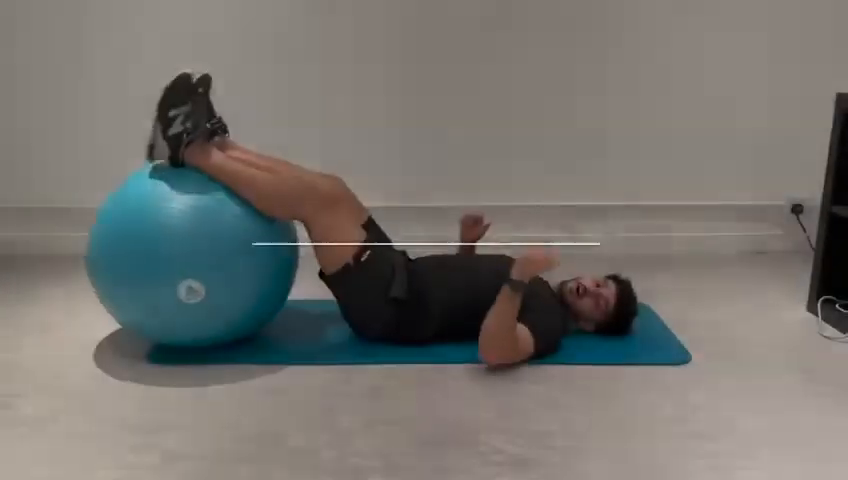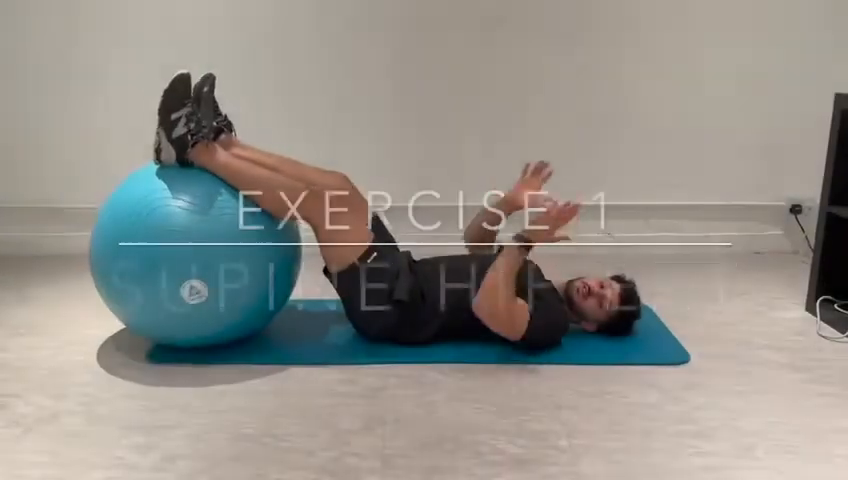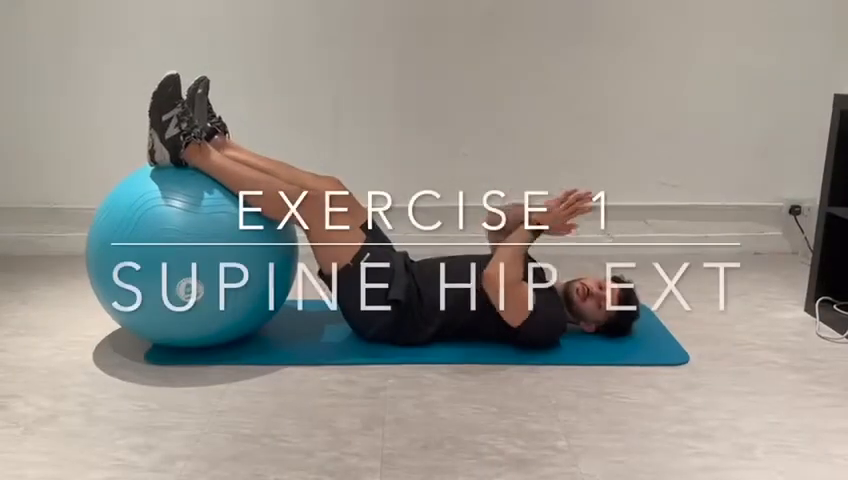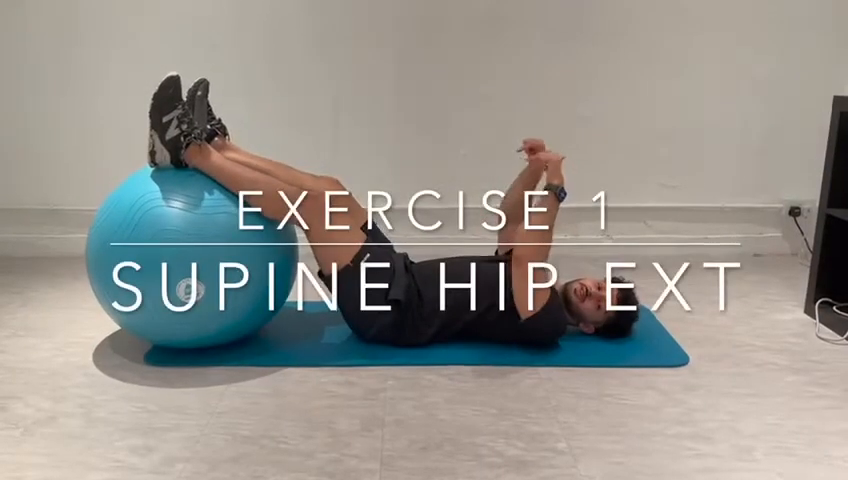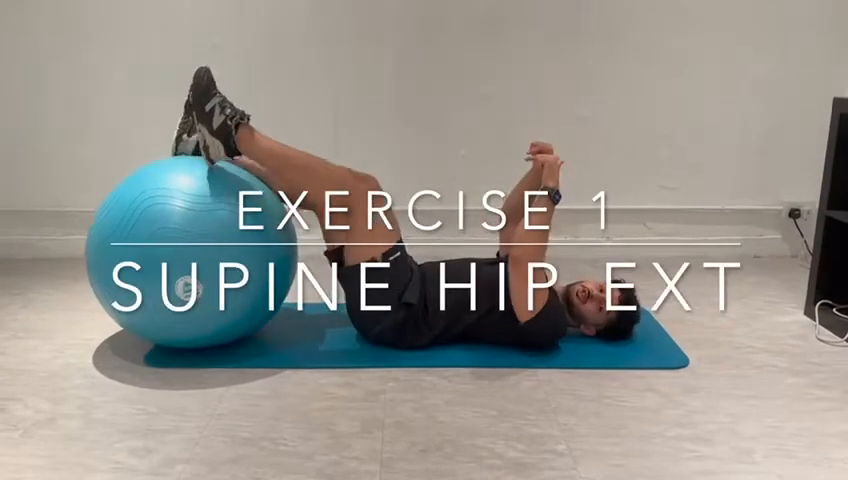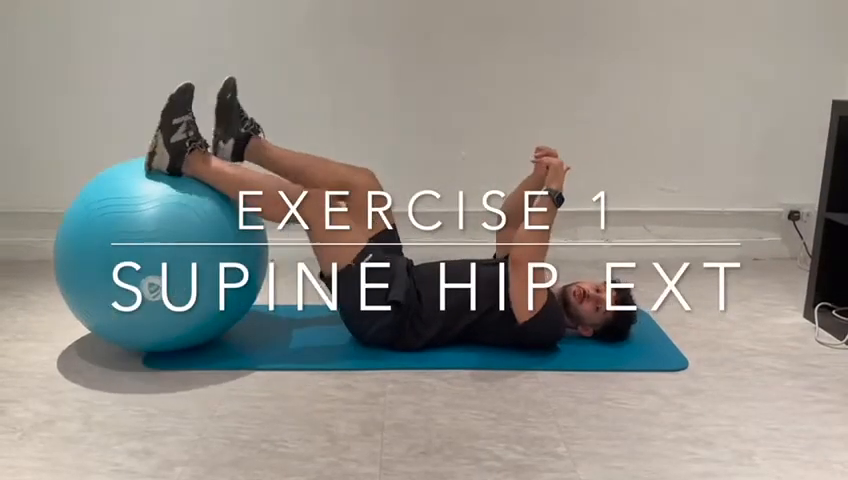
dt=0.5s
person 1, frame 1
left shoulder: (548, 324)
right shoulder: (538, 293)
left elbow: (493, 351)
left wrist: (518, 282)
right wrist: (468, 241)
left hip: (391, 309)
right hip: (401, 277)
left knee: (319, 198)
right knee: (327, 188)
left ankle: (190, 151)
right ankle: (215, 143)
person 1, frame 2
left shoulder: (549, 323)
right shoulder: (541, 284)
left elbow: (486, 306)
right elbow: (474, 247)
left wrist: (526, 239)
right wrist: (504, 208)
left hip: (395, 309)
right hip: (403, 278)
left knee: (325, 198)
right knee: (334, 187)
left ankle: (195, 149)
right ankle: (219, 140)
person 1, frame 3
left shoulder: (546, 322)
right shoulder: (537, 280)
left elbow: (494, 281)
right elbow: (498, 227)
left wrist: (538, 222)
right wrist: (544, 214)
left hip: (392, 311)
right hip: (401, 280)
left knee: (316, 202)
right knee: (328, 190)
left ankle: (187, 149)
right ankle: (213, 140)
person 1, frame 4
left shoulder: (546, 321)
right shoulder: (539, 292)
left elbow: (526, 258)
right elbow: (509, 221)
left wrist: (554, 190)
right wrist: (534, 168)
left hip: (391, 311)
right hip: (399, 280)
left knee: (315, 204)
right knee: (328, 190)
left ankle: (190, 151)
right ankle: (216, 144)
person 1, frame 5
left shoulder: (548, 324)
right shoulder: (538, 291)
left elbow: (525, 258)
right elbow: (511, 222)
left wrist: (550, 194)
right wrist: (535, 174)
left hip: (394, 313)
right hip: (399, 293)
left knee: (362, 189)
right knee: (329, 192)
left ankle: (235, 135)
right ankle: (223, 143)
person 1, frame 6
left shoulder: (545, 325)
right shoulder: (537, 294)
left elbow: (524, 261)
right elbow: (507, 223)
left wrist: (552, 197)
right wrist: (538, 178)
left hip: (387, 313)
right hip: (398, 282)
left knee: (313, 202)
right knee: (361, 181)
left ankle: (190, 160)
right ankle: (246, 144)
